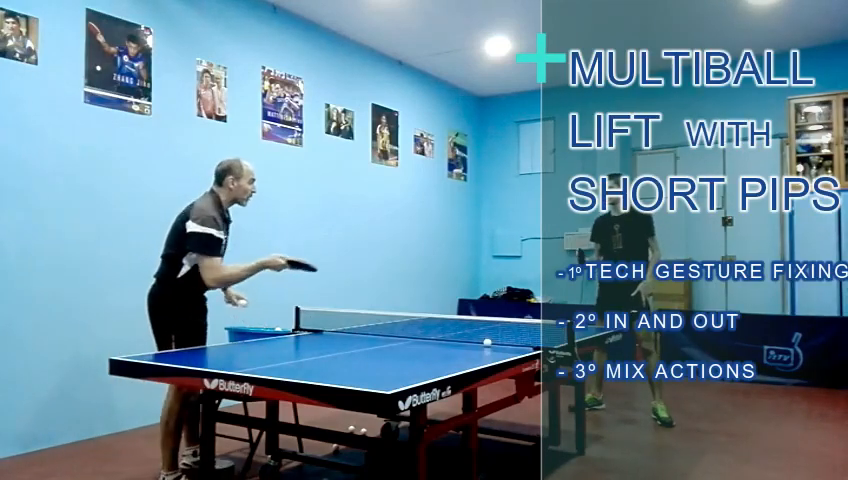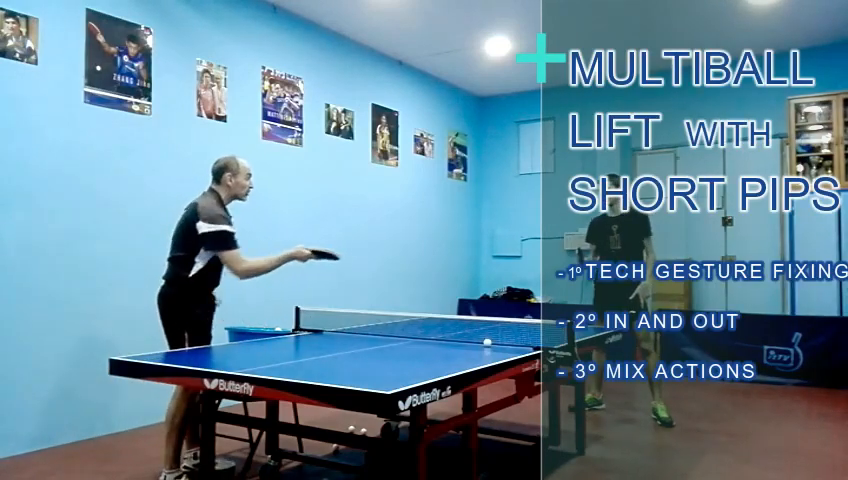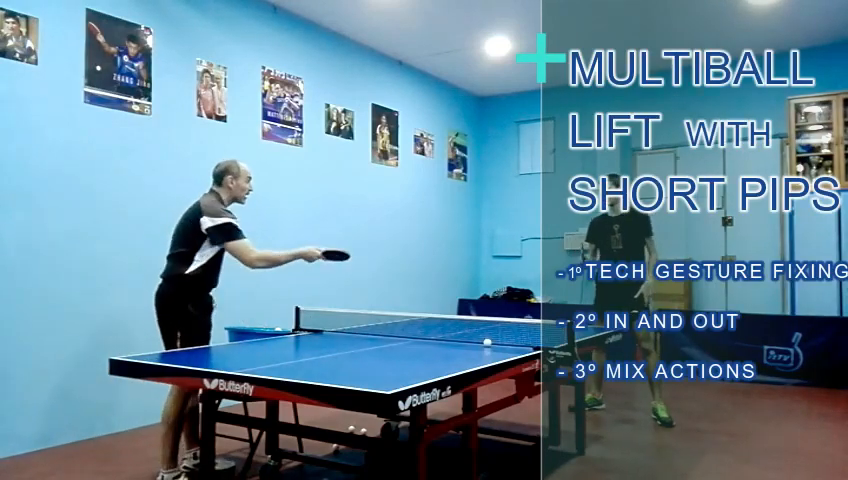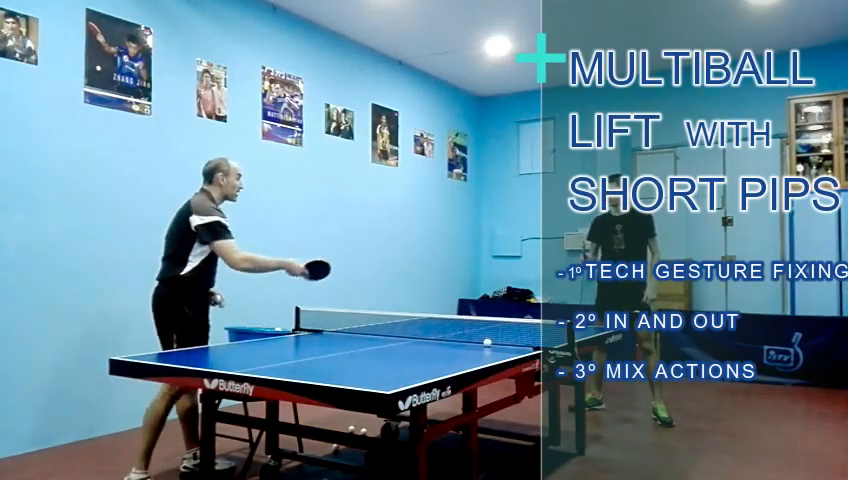
dt=0.3s
person 1, frame 1
left shoulder: (219, 213)
right shoulder: (204, 216)
right elbow: (212, 277)
left wrist: (227, 290)
right wrist: (263, 264)
left hip: (190, 302)
right hip: (172, 304)
right knee: (182, 385)
left ankle: (192, 453)
person 1, frame 2
left shoulder: (208, 207)
right shoulder: (211, 214)
right elbow: (243, 269)
right wrist: (291, 255)
left hip: (193, 302)
right hip: (183, 304)
right knee: (189, 384)
person 1, frame 3
left shoulder: (208, 209)
right shoulder: (214, 212)
right elbow: (253, 259)
right wrist: (300, 253)
left hip: (190, 301)
right hip: (180, 302)
right knee: (184, 383)
person 1, frame 4
left shoulder: (203, 209)
right shoulder: (204, 210)
right elbow: (238, 260)
left wrist: (206, 291)
right wrist: (284, 264)
left hip: (189, 303)
right hip: (176, 304)
right knee: (174, 385)
person 2, frame 1
left shoulder: (641, 217)
right shoulder: (600, 222)
left elbow: (655, 252)
left wrist: (647, 280)
left hip: (634, 289)
right hip: (607, 290)
left knee: (648, 345)
left ankle: (658, 404)
right ankle: (595, 396)
person 2, frame 2
left shoulder: (638, 218)
right shoulder: (597, 223)
left elbow: (650, 254)
left wrist: (646, 282)
left hip: (632, 291)
right hip: (605, 291)
left knee: (647, 345)
right knee: (598, 343)
left ankle: (657, 404)
right ankle: (595, 395)
person 2, frame 3
left shoulder: (639, 218)
right shoulder: (597, 223)
left elbow: (652, 252)
right elbow: (592, 255)
left wrist: (649, 280)
right wrist: (587, 262)
left hip: (634, 290)
right hip: (606, 291)
left knee: (647, 345)
right knee: (599, 343)
left ankle: (657, 404)
right ankle: (595, 395)
person 2, frame 4
left shoulder: (642, 218)
right shoulder: (600, 222)
left elbow: (655, 253)
right elbow: (592, 254)
left wrist: (651, 283)
right wrist: (589, 260)
left hip: (636, 291)
right hip: (608, 291)
left knee: (649, 345)
right knee: (599, 343)
left ankle: (658, 404)
right ankle: (595, 395)
